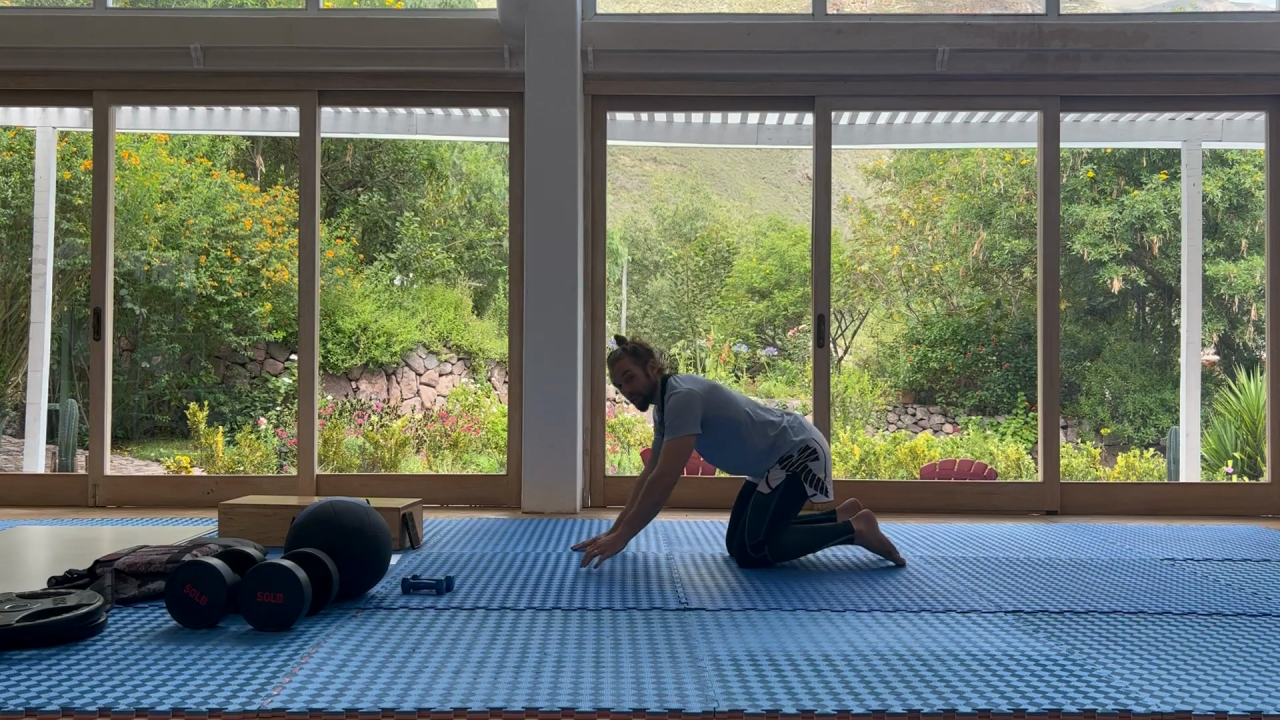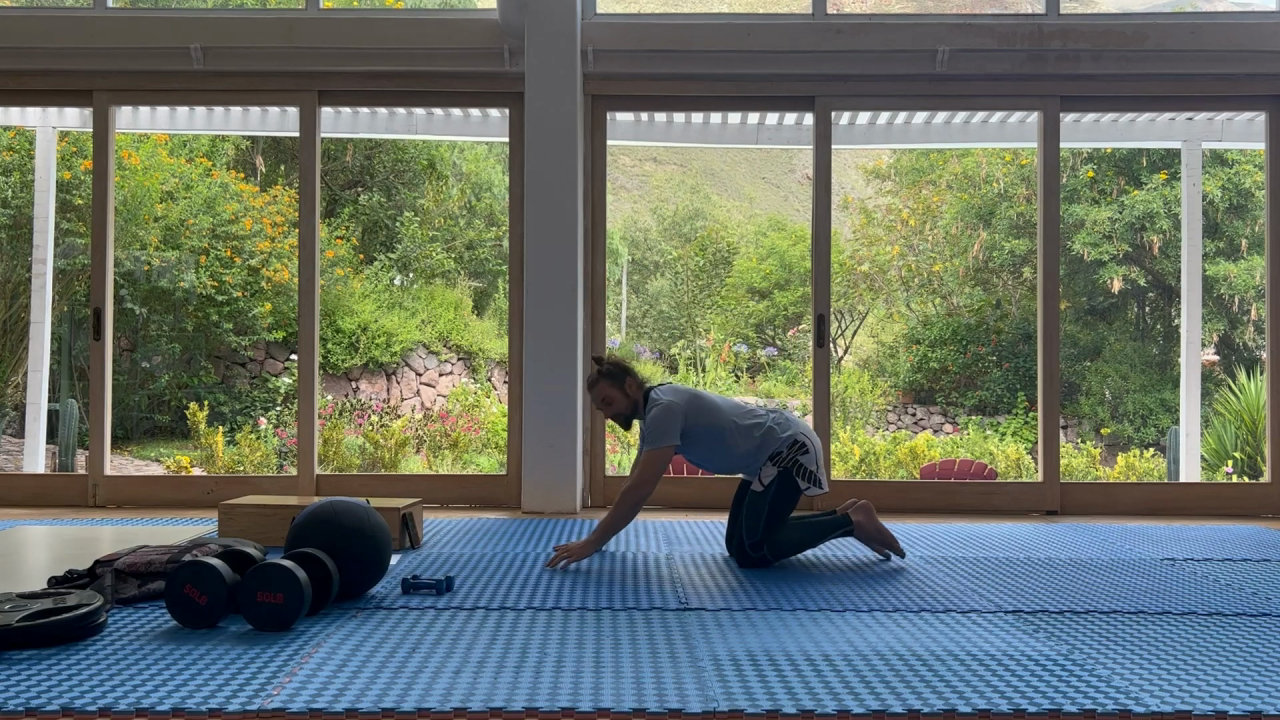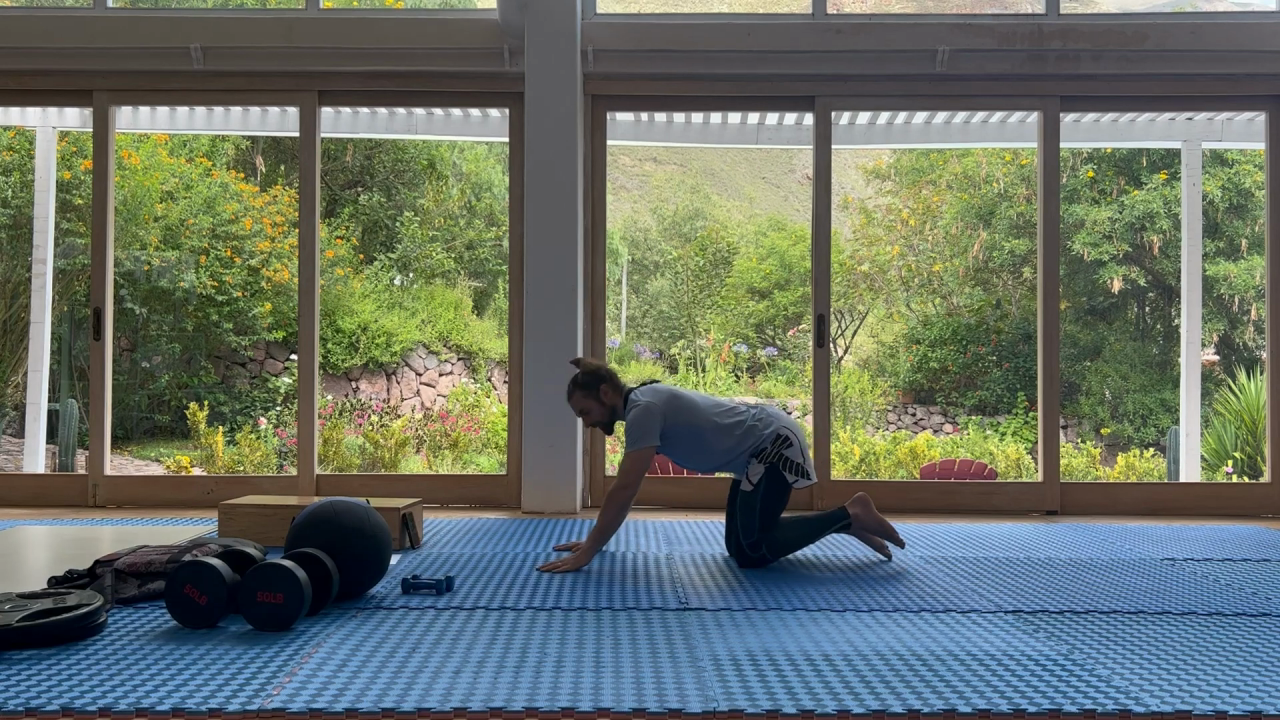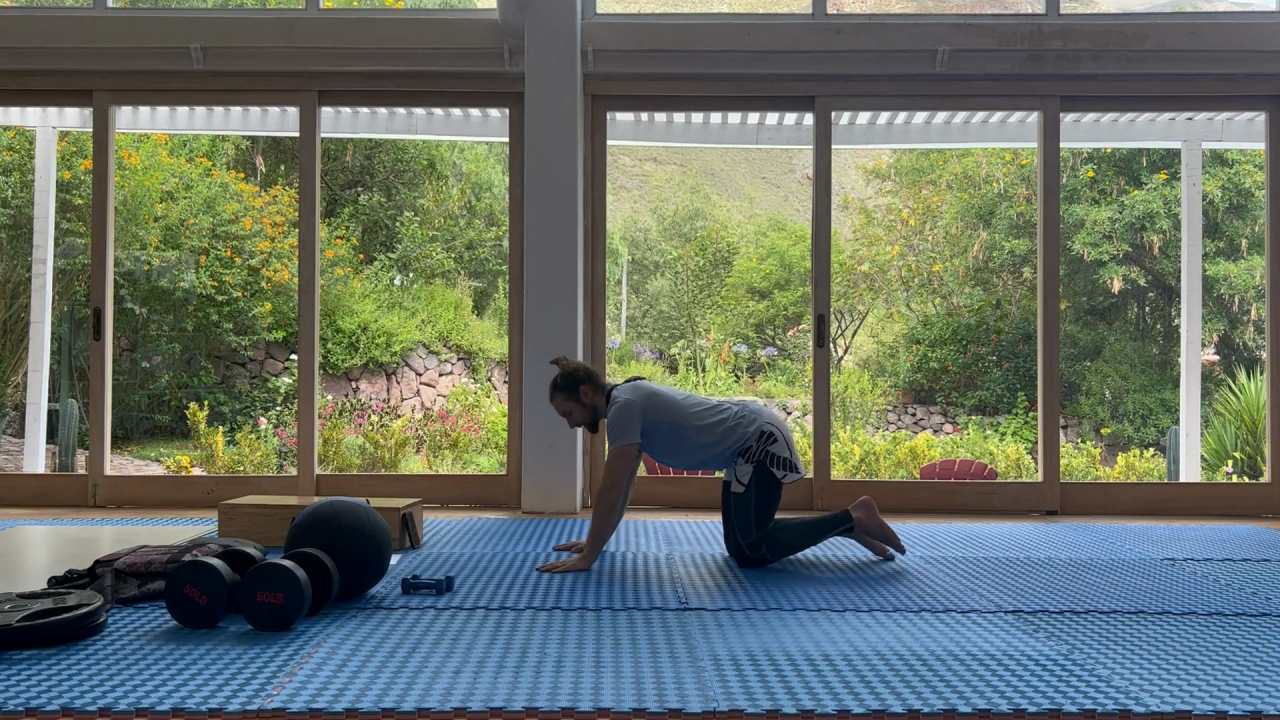
dt=0.2s
person 1, frame 1
left shoulder: (682, 397)
right shoulder: (666, 408)
left elbow: (665, 479)
right elbow: (649, 477)
left wrist: (621, 538)
right wrist: (613, 531)
left hip: (799, 454)
right hip: (779, 459)
left knee: (752, 552)
right knee: (740, 543)
left ankle: (854, 529)
right ankle: (840, 516)
person 1, frame 2
left shoulder: (663, 409)
right shoulder: (654, 413)
left elbow: (640, 490)
right elbow: (632, 485)
left wrist: (593, 543)
right wrist: (593, 537)
left hip: (790, 450)
right hip: (775, 454)
left knee: (751, 551)
right knee: (738, 544)
left ankle: (851, 523)
right ankle: (844, 516)
person 1, frame 3
left shoulder: (642, 410)
right shoulder: (642, 405)
left elbow: (623, 491)
right elbow: (625, 489)
left wrist: (588, 552)
right wrist: (592, 540)
left hip: (775, 445)
right hip: (762, 448)
left knee: (750, 552)
right knee: (739, 544)
left ankle: (849, 515)
right ankle: (846, 517)
person 1, frame 4
left shoulder: (623, 407)
right shoulder: (629, 399)
left elbow: (611, 489)
right elbow: (623, 486)
left wrist: (590, 554)
right wrist: (594, 540)
left hip: (760, 441)
right hip: (750, 442)
left knee: (751, 553)
right knee: (739, 544)
left ankle: (852, 518)
right ankle: (848, 523)
